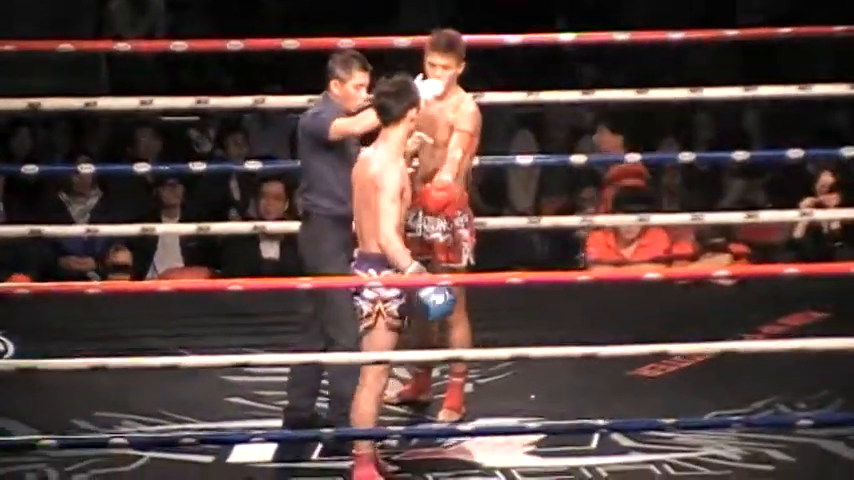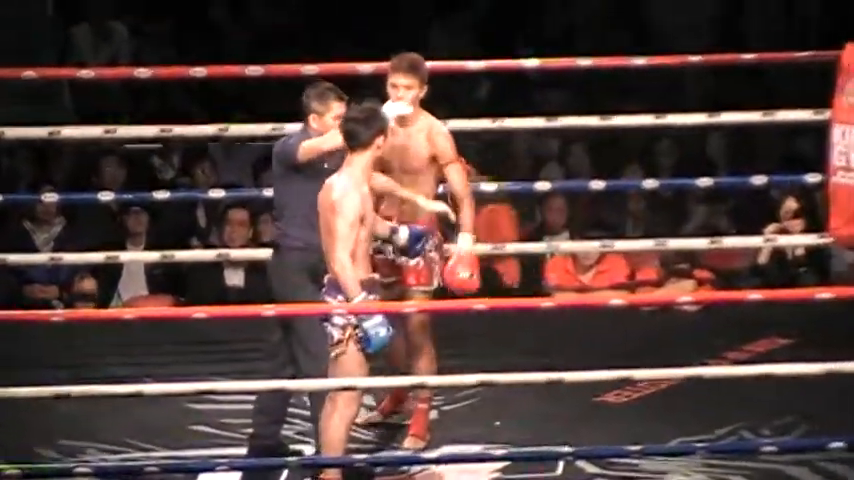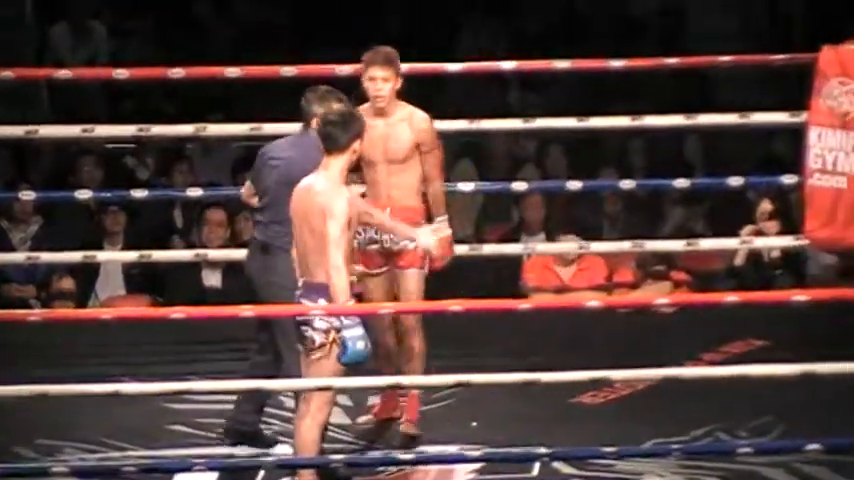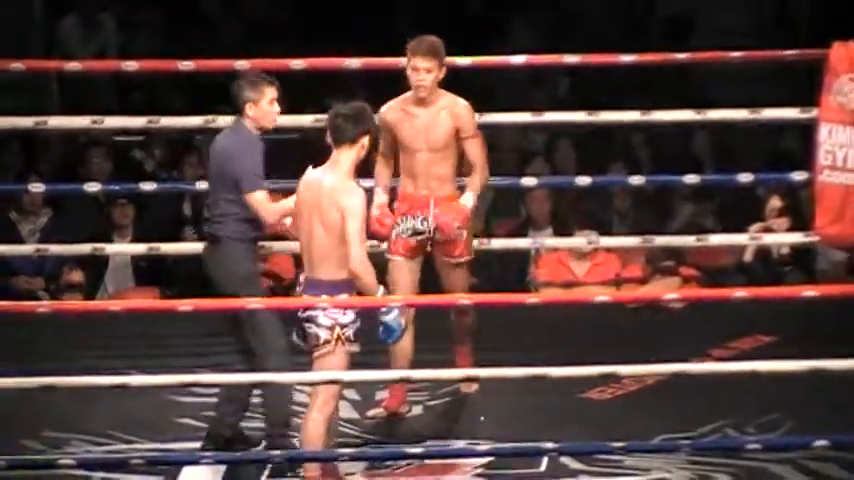
dt=0.4s
person 1, frame 1
left shoulder: (466, 109)
right shoulder: (418, 101)
left elbow: (456, 155)
left wrist: (445, 179)
left hip: (450, 215)
right hip: (417, 210)
left knee: (453, 306)
left ankle: (456, 394)
right ankle: (421, 381)
person 1, frame 2
left shoulder: (435, 133)
left elbow: (462, 192)
left wrist: (465, 242)
left knee: (418, 330)
left ankle: (421, 419)
right ankle: (397, 395)
person 1, frame 3
left shoulder: (418, 122)
left elbow: (434, 179)
left wrist: (441, 226)
left hip: (409, 223)
right hip: (370, 224)
left knee: (409, 319)
right knee: (378, 321)
left ankle: (411, 407)
right ankle: (389, 399)
person 1, frame 4
left shoulder: (458, 109)
right shoulder: (390, 113)
left elbow: (480, 167)
left wrist: (466, 205)
right wrist: (379, 199)
left hip: (447, 212)
right hip: (406, 211)
left knee: (460, 299)
right knee: (400, 308)
left ankle: (463, 363)
right ankle: (396, 395)
person 2, frame 1
left shoulder: (343, 119)
right shoulder: (315, 119)
left elbow: (357, 164)
right elbow: (356, 126)
left hip: (338, 230)
right hip: (324, 231)
left knee: (319, 326)
right knee: (344, 329)
left ankle: (300, 412)
right ankle: (342, 424)
person 2, frame 2
left shoulder: (334, 154)
right shoulder: (288, 149)
left elbow: (368, 178)
right elbow: (321, 146)
left wrist: (419, 200)
left hip: (312, 260)
right hip: (293, 262)
left knee: (289, 354)
right knee: (318, 356)
left ankle: (263, 438)
person 2, frame 3
left shoulder: (271, 150)
right shoulder: (312, 161)
left elbow: (248, 195)
right elbow: (360, 210)
right wrist: (411, 234)
left hip: (263, 257)
right hip: (278, 263)
left knee: (269, 346)
right knee: (298, 355)
left ankle: (242, 423)
person 2, frame 4
left shoulder: (231, 139)
right shoulder: (242, 149)
right elbow: (268, 215)
left wrist: (285, 214)
left hip: (225, 251)
right hip: (233, 256)
left knee: (255, 347)
right knee: (273, 346)
left ankle: (223, 429)
right ankle: (280, 439)
person 3, frame 1
left shoulder: (368, 156)
right shoulder: (390, 166)
right elbow: (386, 235)
left wrist: (410, 185)
right wrist: (422, 279)
left hip: (367, 266)
right hip: (382, 273)
left knee: (373, 373)
right knee: (374, 377)
person 3, frame 2
left shoulder: (337, 182)
right shoulder: (351, 191)
right elbow: (341, 260)
left wrist: (400, 233)
right wrist: (367, 311)
left hip: (341, 295)
right hip: (351, 298)
left knee: (336, 397)
right knee: (346, 400)
person 3, frame 3
left shoulder: (303, 188)
right shoulder: (337, 195)
right elbow: (336, 265)
right wrist: (350, 322)
left hip: (307, 296)
right hip: (327, 302)
left knee: (310, 401)
right knee: (319, 406)
person 3, frame 4
left shoulder: (307, 182)
right shoulder: (350, 192)
right elbow: (357, 262)
right wrist: (384, 304)
left hip: (309, 291)
right hip: (333, 299)
left knee: (325, 394)
right knee: (323, 401)
